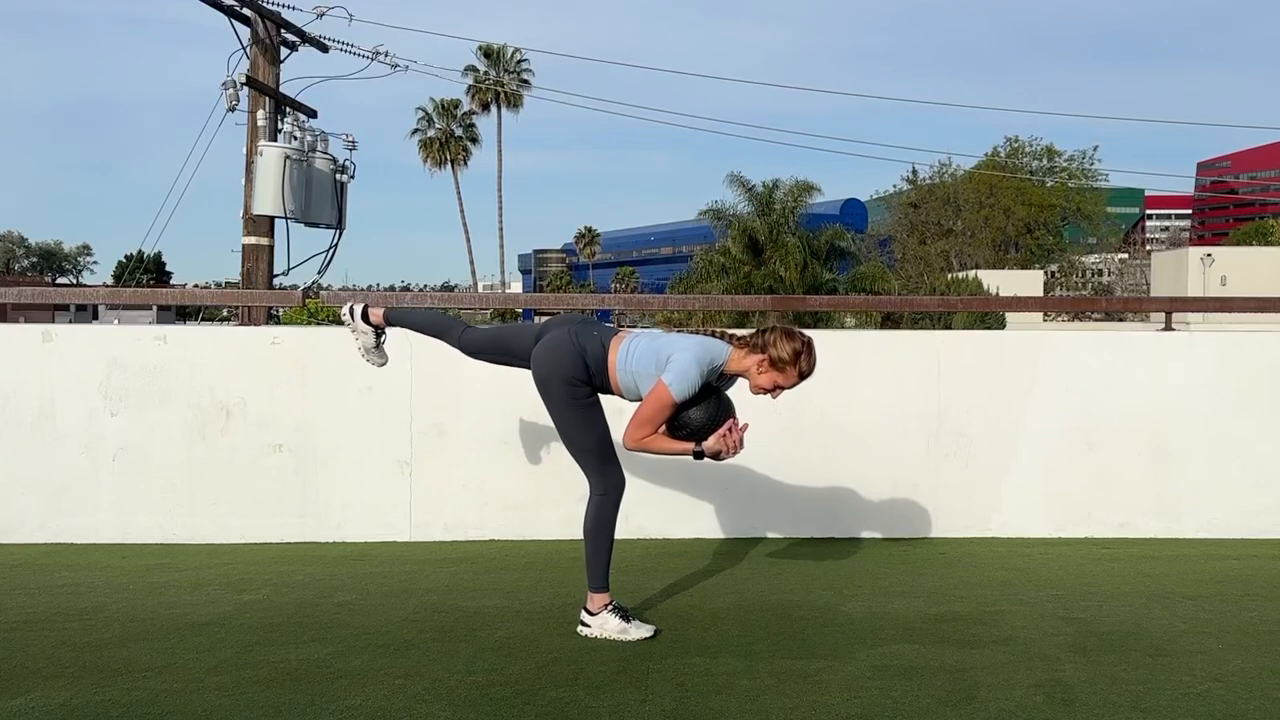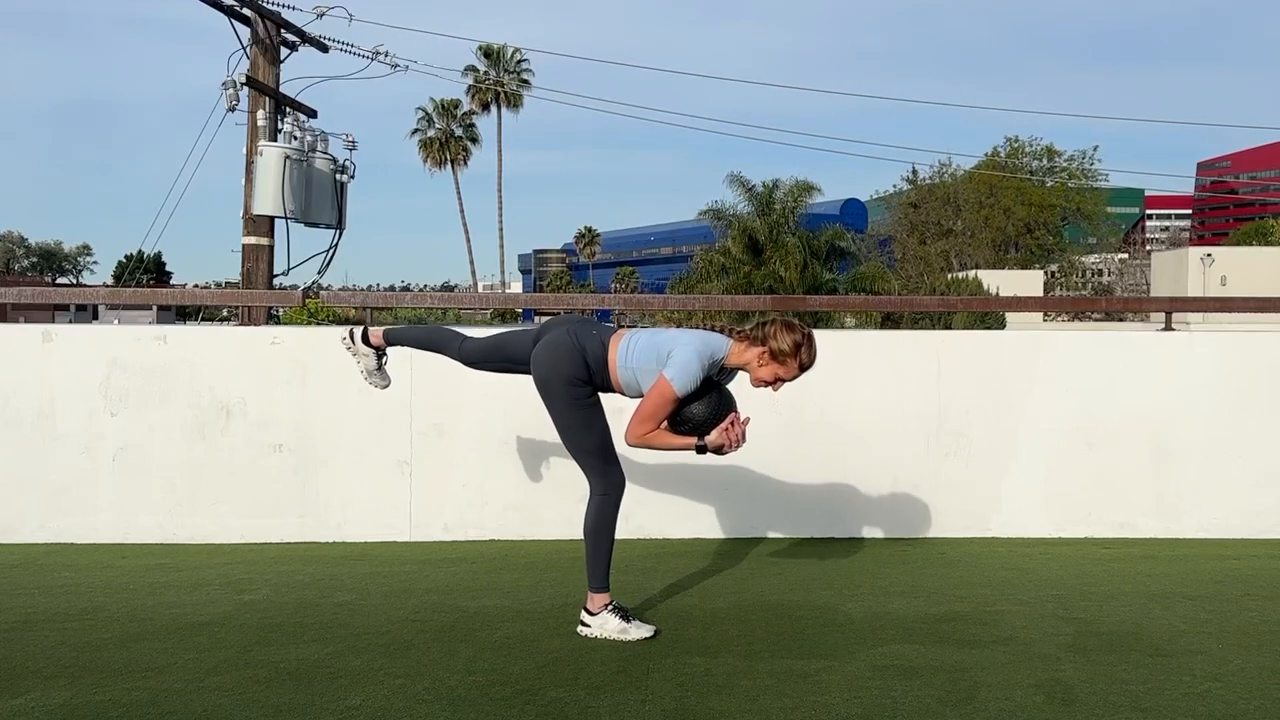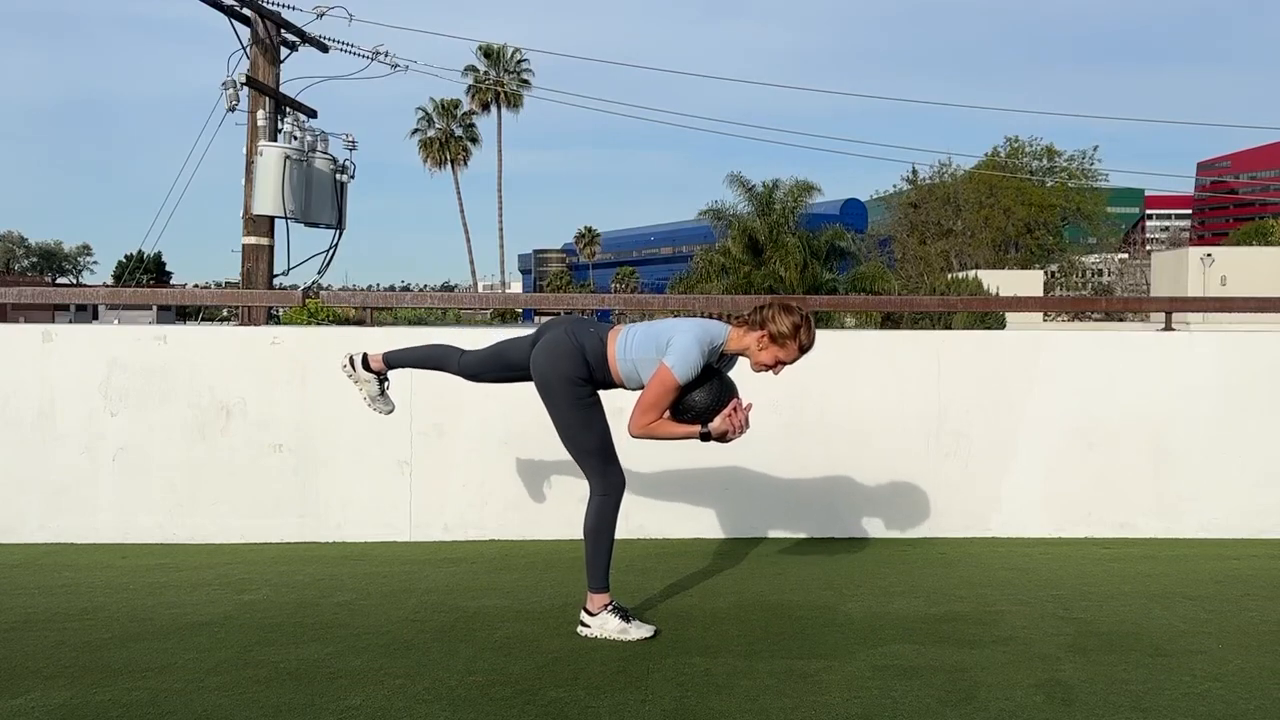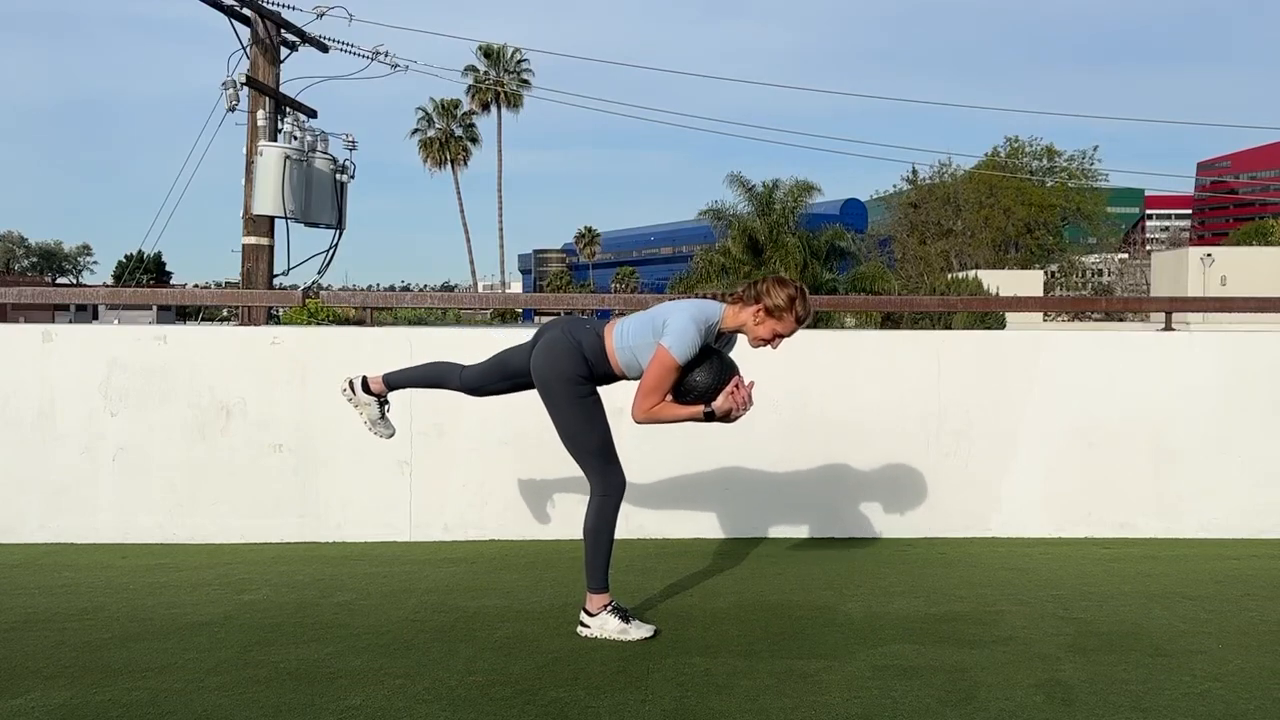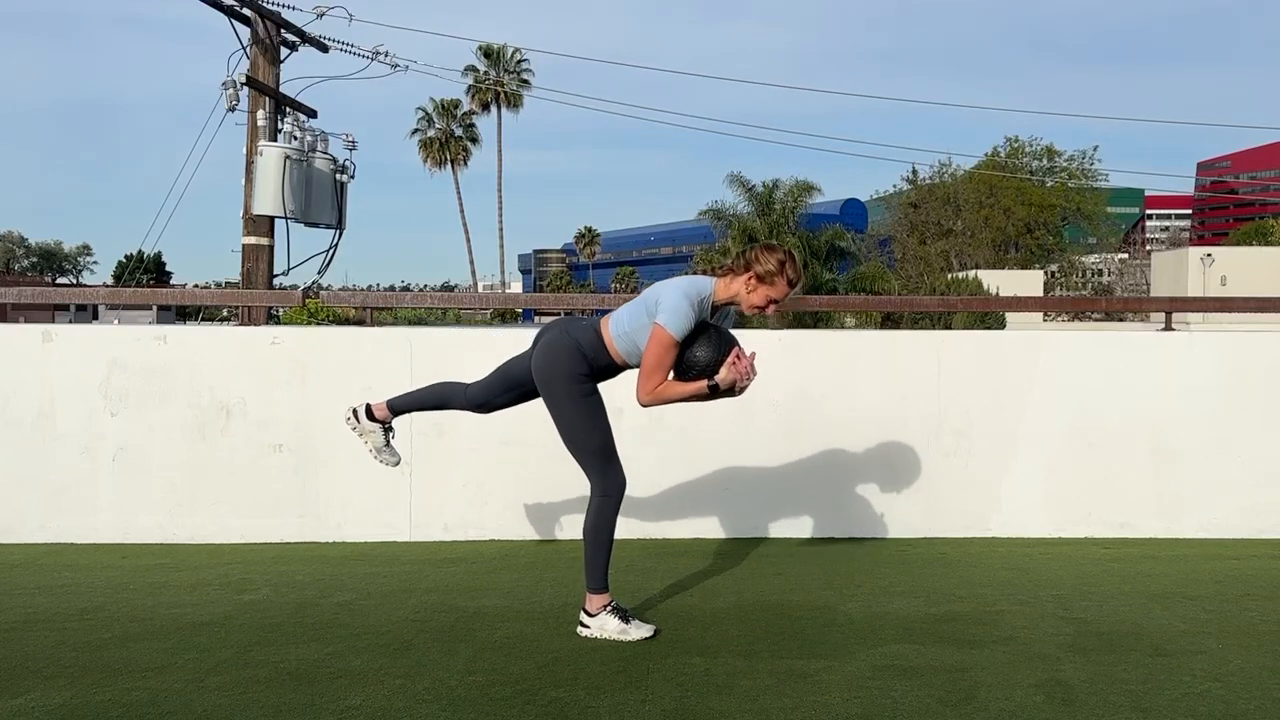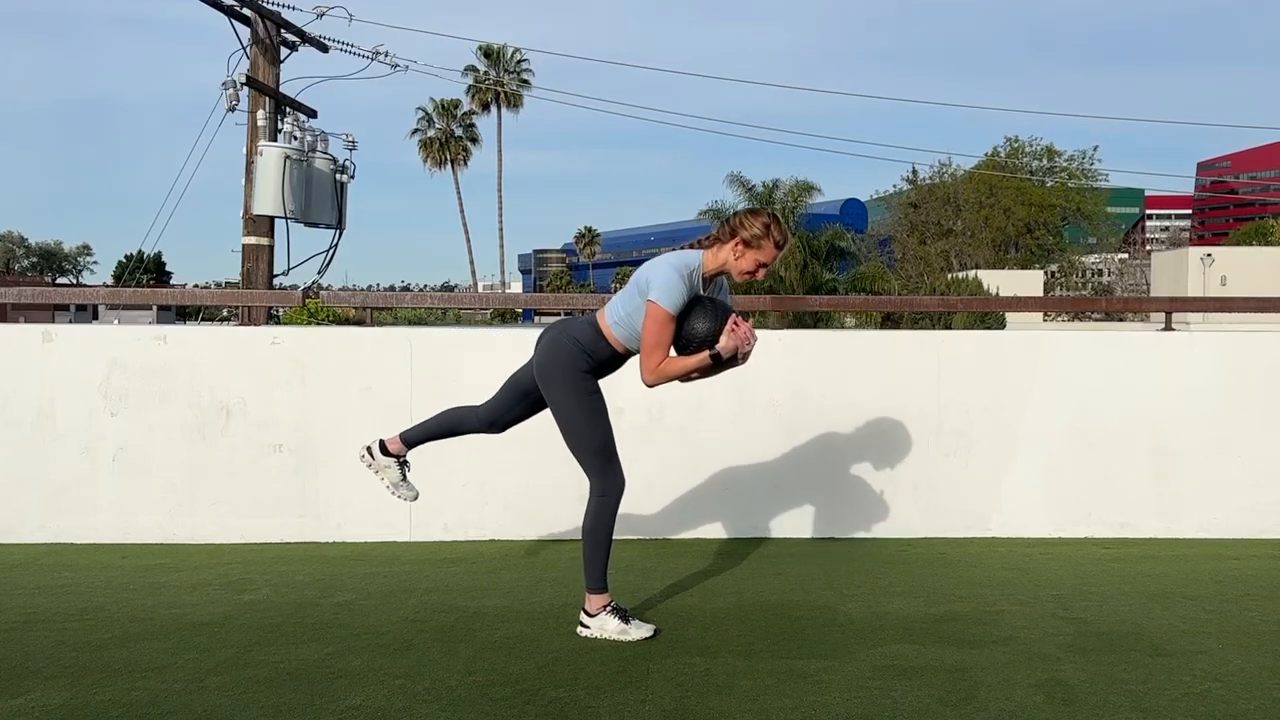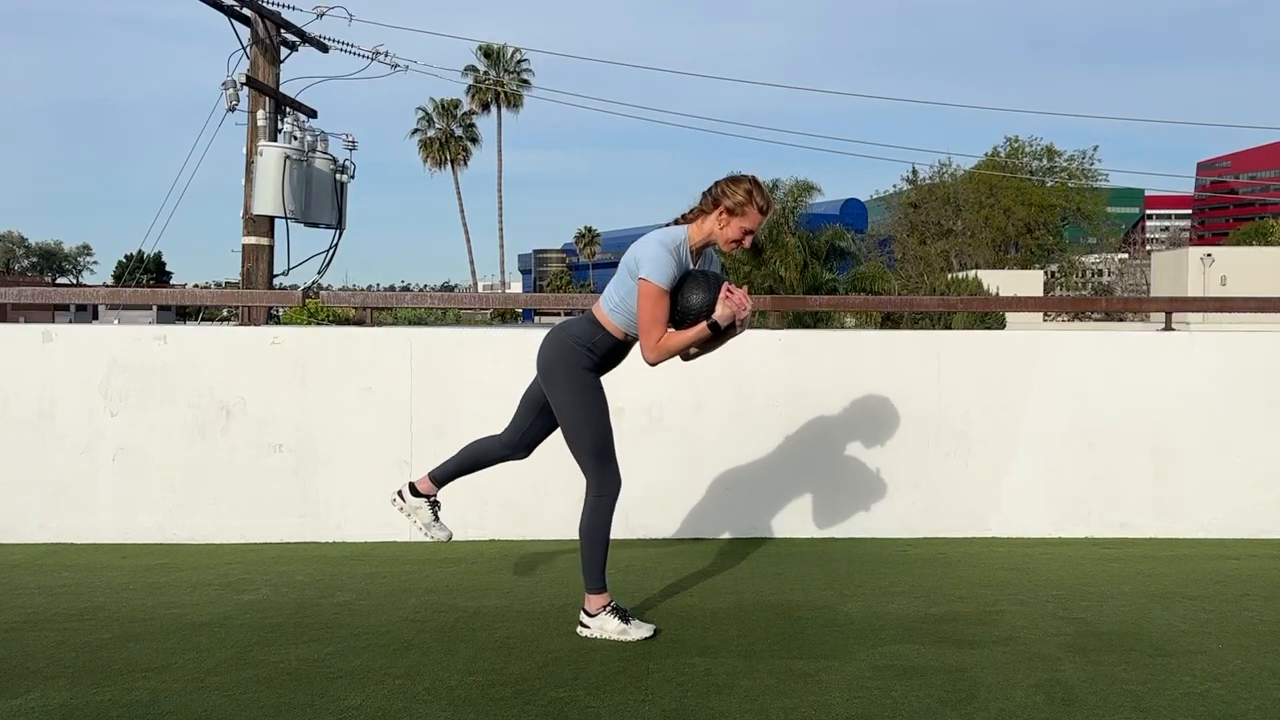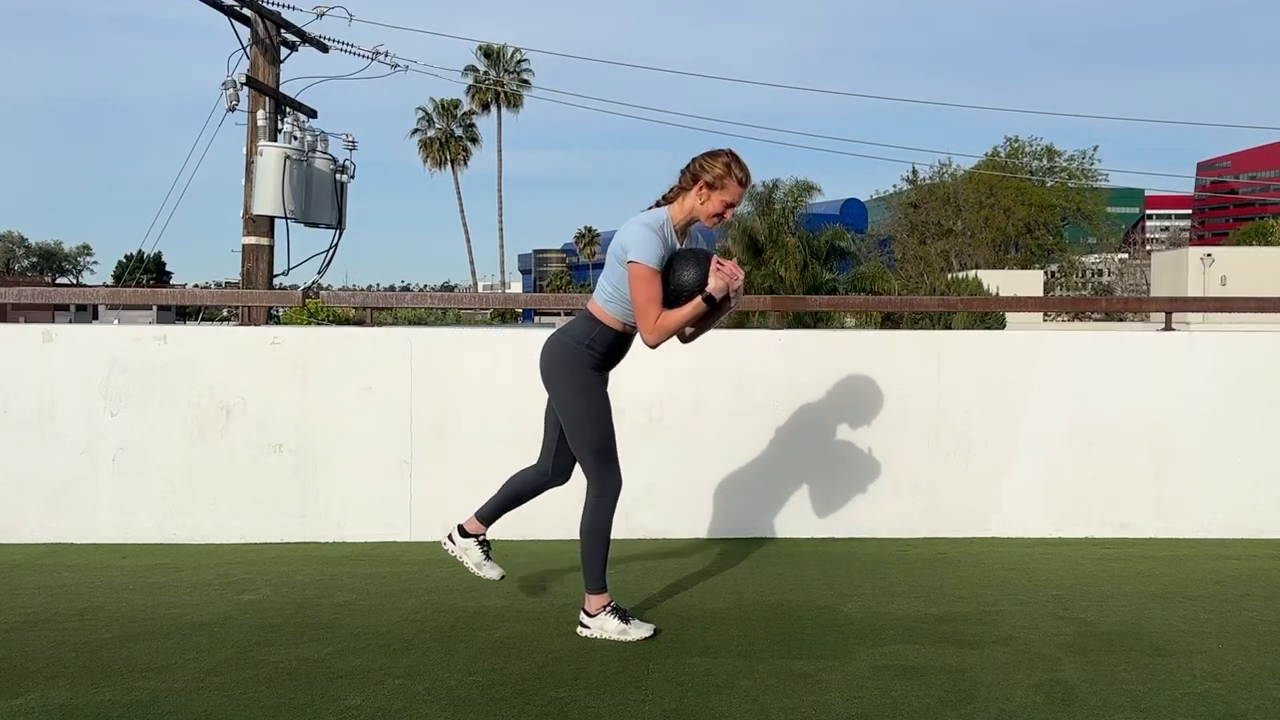
dt=0.1s
person 1, frame 1
left shoulder: (725, 364)
right shoulder: (695, 366)
right elbow: (635, 436)
left wrist: (715, 442)
right wrist: (703, 449)
left hip: (572, 336)
right hip: (563, 364)
left knee: (470, 340)
right knee: (608, 483)
left ankle: (373, 319)
right ankle: (596, 610)
person 1, frame 2
left shoulder: (726, 358)
right shoulder: (697, 361)
left elbow: (680, 413)
right elbow: (638, 433)
left wrist: (718, 438)
right wrist: (704, 443)
left hip: (572, 337)
right hip: (564, 365)
left knee: (469, 351)
right knee: (608, 483)
left ankle: (374, 339)
right ankle: (597, 610)
person 1, frame 3
left shoulder: (725, 349)
right shoulder: (696, 345)
right elbow: (641, 424)
left wrist: (721, 423)
right wrist: (708, 431)
left hip: (568, 339)
right hip: (565, 366)
left knee: (470, 364)
right knee: (608, 485)
left ankle: (374, 366)
right ankle: (596, 610)
person 1, frame 4
left shoulder: (723, 331)
right shoulder: (692, 326)
right elbow: (644, 410)
left wrist: (723, 406)
right wrist: (710, 410)
left hip: (565, 339)
right hip: (563, 364)
left knee: (472, 380)
right knee: (608, 483)
left ankle: (373, 388)
right ankle: (596, 610)
person 1, frame 5
left shoulder: (719, 310)
right shoulder: (685, 299)
left elbow: (681, 385)
right elbow: (648, 392)
left wrist: (727, 383)
right wrist: (715, 382)
left hip: (564, 345)
right hip: (565, 366)
left knee: (479, 396)
right knee: (608, 487)
left ankle: (377, 413)
right ankle: (595, 612)
person 1, frame 6
left shoulder: (714, 284)
right shoulder: (675, 274)
left elbow: (685, 366)
right elbow: (653, 372)
left wrist: (730, 354)
right wrist: (717, 353)
left hip: (566, 348)
right hip: (567, 363)
left knee: (490, 418)
right knee: (608, 483)
left ankle: (392, 449)
right ankle: (596, 611)
person 1, frame 7
left shoulder: (707, 257)
right shoulder: (663, 250)
left elbow: (686, 349)
right elbow: (654, 350)
left wrist: (730, 325)
right wrist: (716, 321)
left hip: (574, 354)
right hip: (573, 360)
left knee: (515, 442)
right knee: (604, 482)
left ankle: (420, 491)
right ankle: (594, 611)
person 1, frame 8
left shoulder: (691, 238)
right shoulder: (645, 232)
left elbow: (687, 330)
right elbow: (654, 333)
left wrist: (721, 296)
right wrist: (711, 295)
left hip: (584, 357)
right hip: (574, 360)
left knee: (554, 470)
right knee: (604, 482)
left ankle: (470, 531)
right ankle: (595, 612)
